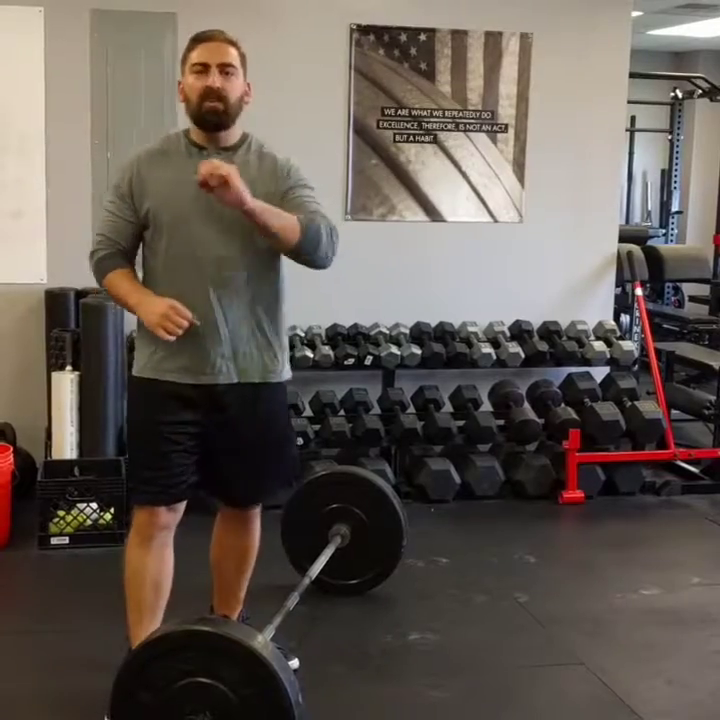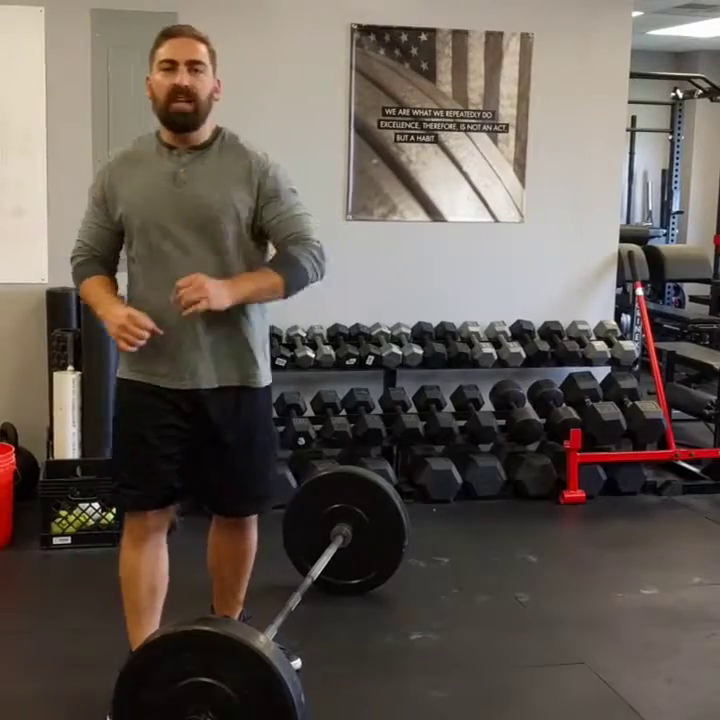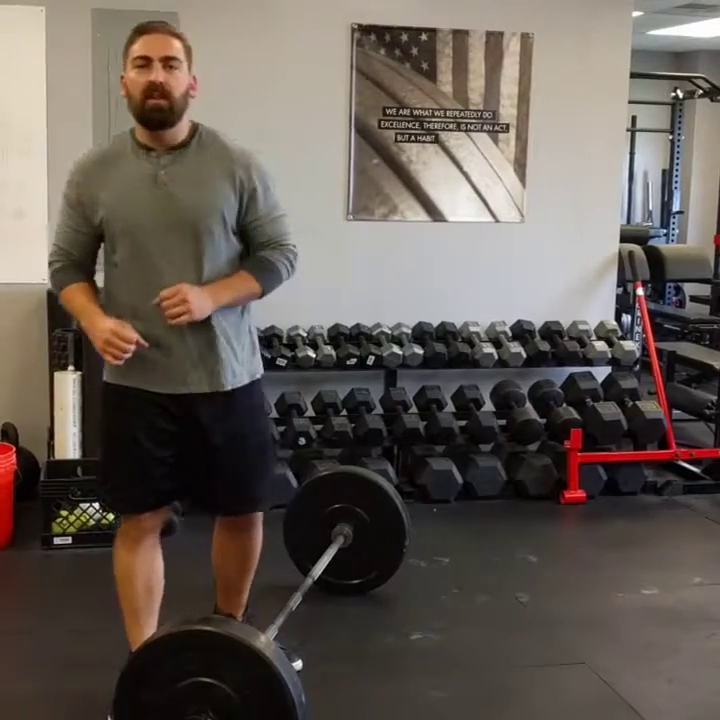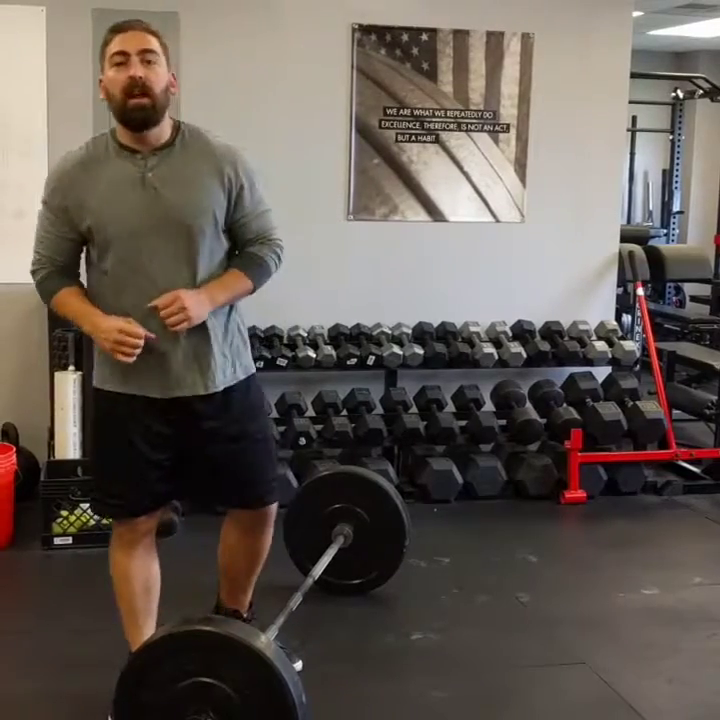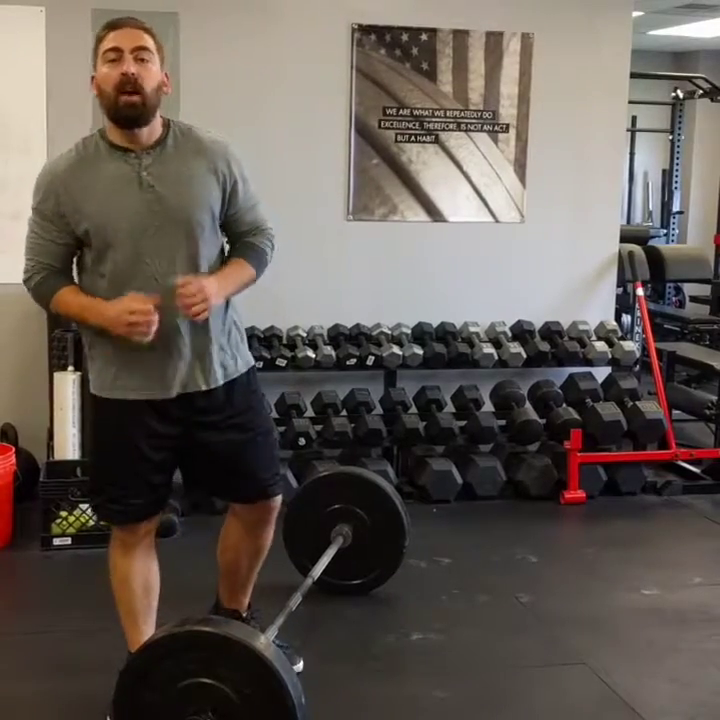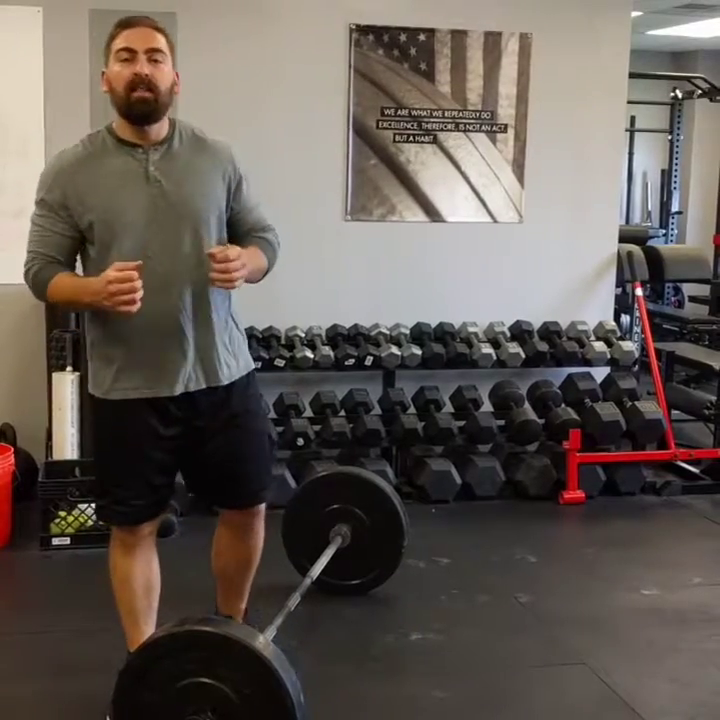
dt=0.2s
person 1, frame 1
left shoulder: (277, 170)
right shoulder: (143, 169)
left elbow: (321, 243)
right elbow: (107, 255)
left wrist: (247, 202)
right wrist: (143, 301)
left hip: (255, 372)
right hip: (167, 374)
left knee: (242, 507)
right knee: (154, 517)
left ankle: (227, 628)
person 1, frame 2
left shoulder: (256, 169)
right shoulder: (118, 172)
left elbow: (307, 257)
right elbow: (89, 260)
left wrist: (230, 290)
right wrist: (111, 309)
left hip: (238, 378)
right hip: (150, 379)
left knee: (238, 514)
right knee: (146, 520)
left ankle: (228, 629)
person 1, frame 3
left shoulder: (237, 165)
right shoulder: (93, 173)
left elbow: (279, 254)
right elbow: (67, 266)
left wrist: (212, 295)
right wrist: (95, 320)
left hip: (227, 377)
right hip: (137, 382)
left knee: (242, 513)
right knee: (140, 522)
left ankle: (230, 624)
person 1, frame 4
left shoulder: (221, 161)
right shoulder: (72, 176)
left elbow: (265, 247)
right elbow: (50, 272)
left wrist: (209, 298)
right wrist: (96, 325)
left hip: (222, 375)
right hip: (129, 386)
left knee: (256, 506)
right knee: (134, 525)
left ankle: (234, 616)
person 1, frame 5
left shoulder: (212, 157)
right shoulder: (63, 178)
left elbow: (257, 237)
right elbow: (43, 279)
left wrist: (224, 281)
right wrist: (105, 313)
left hip: (221, 373)
right hip: (126, 389)
left knee: (260, 501)
right knee: (134, 530)
left ankle: (231, 616)
person 1, frame 6
left shoulder: (215, 158)
right shoulder: (69, 172)
left elbow: (263, 237)
right elbow: (41, 273)
left wrist: (247, 264)
right wrist: (94, 290)
left hip: (223, 374)
right hip: (129, 387)
left knee: (246, 510)
right knee: (134, 528)
